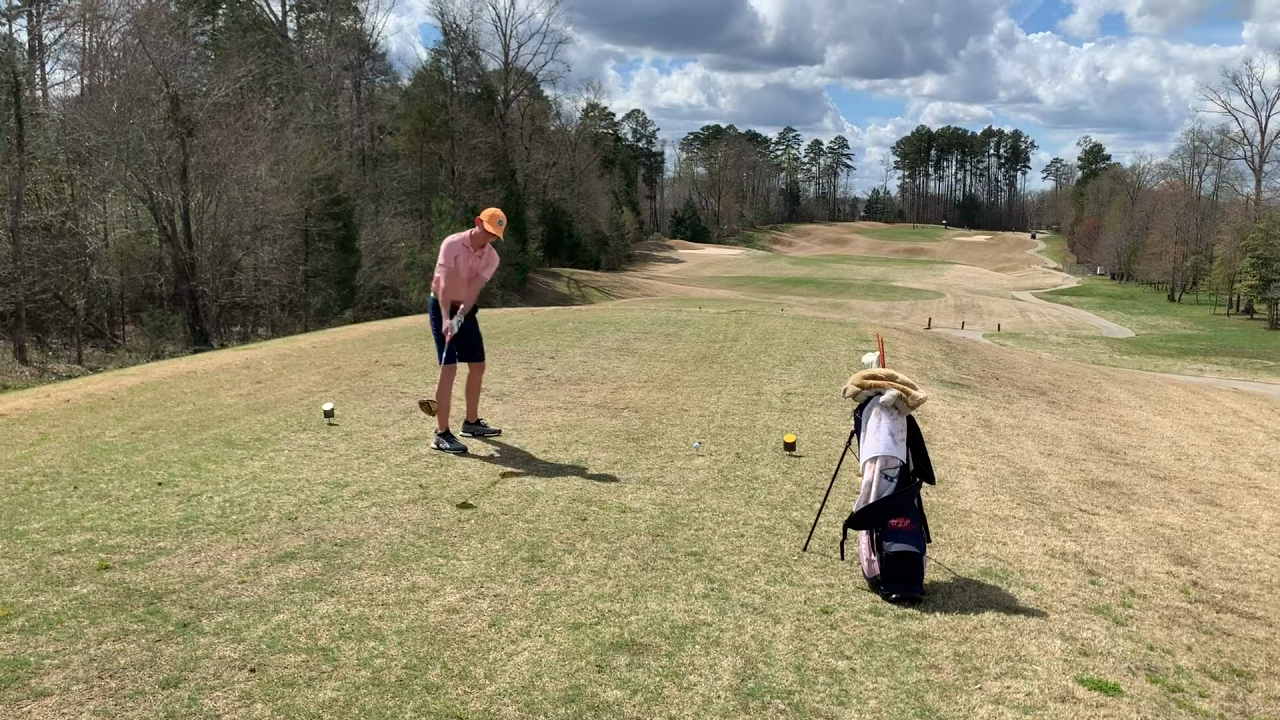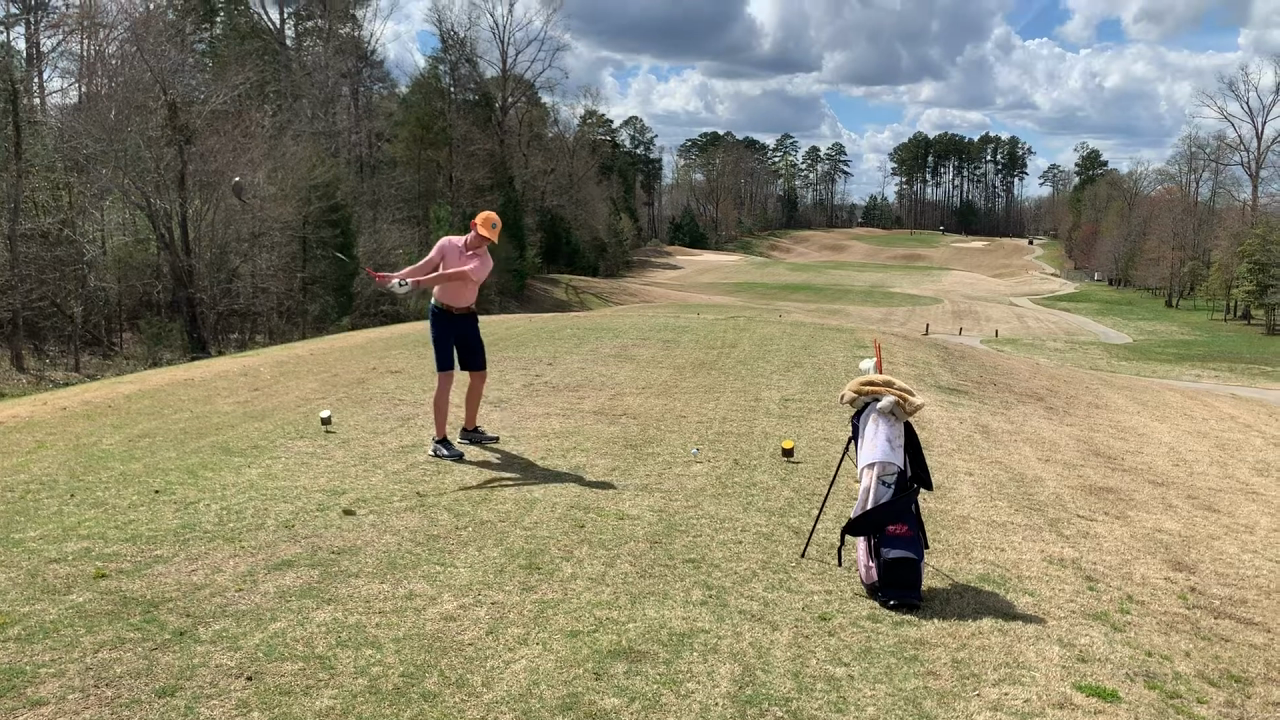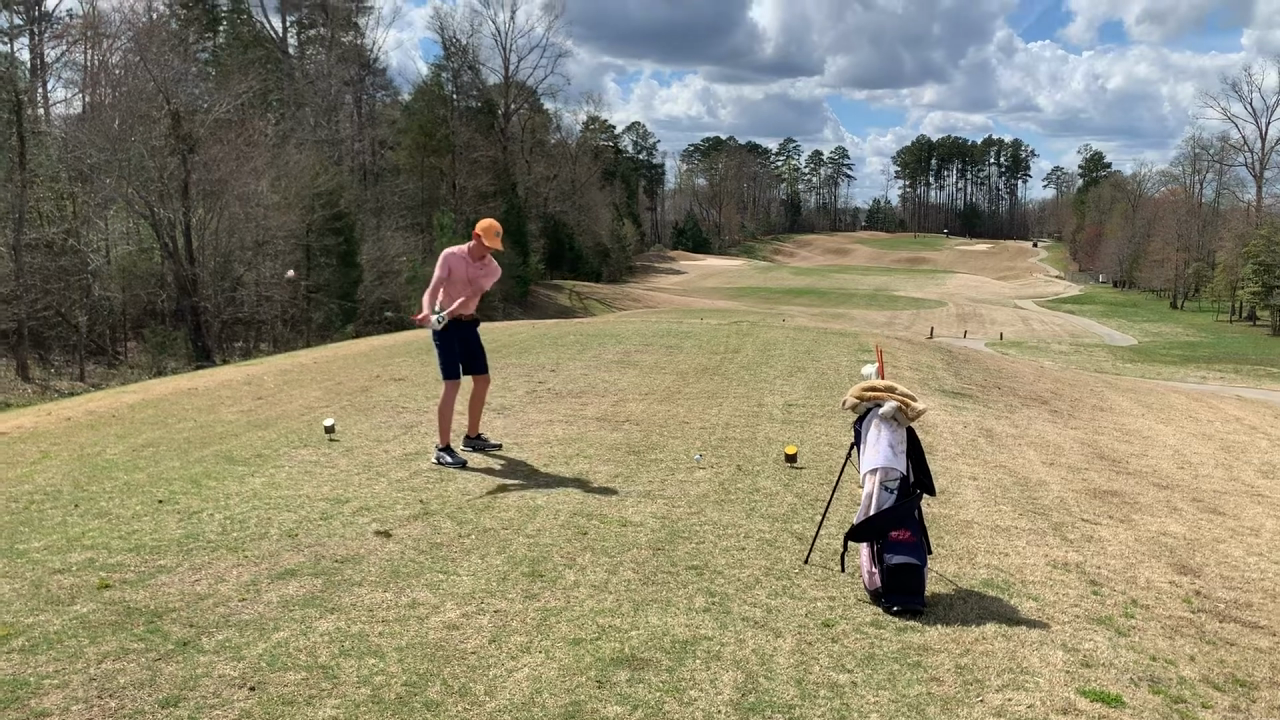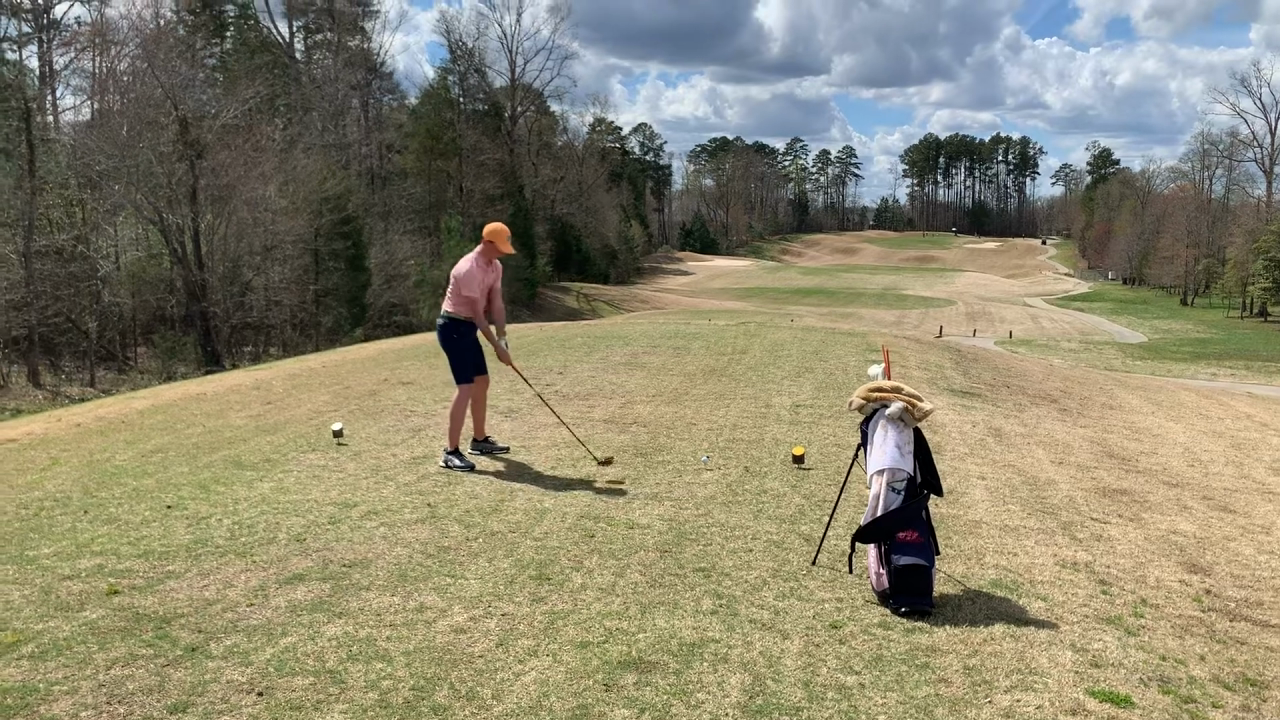
dt=0.3s
person 1, frame 1
left shoulder: (492, 257)
right shoulder: (452, 243)
left elbow: (474, 290)
right elbow: (444, 282)
left wrist: (458, 319)
right wrist: (445, 318)
left hip: (465, 311)
right hip: (442, 308)
left knee: (478, 367)
right knee: (449, 368)
left ankle: (471, 422)
right ankle: (442, 433)
person 1, frame 2
left shoulder: (484, 262)
right shoulder: (447, 244)
left elbow: (449, 277)
right elbow: (422, 266)
left wrist: (411, 284)
right wrist: (394, 277)
left hip: (467, 318)
right hip: (442, 315)
left knee: (479, 375)
right knee: (446, 376)
left ankle: (470, 429)
right ankle: (439, 440)
person 1, frame 3
left shoulder: (493, 269)
right shoulder: (450, 255)
left elbow: (468, 297)
right elbow: (434, 288)
left wrist: (442, 316)
right wrist: (427, 311)
left hip: (468, 323)
right hip: (447, 326)
left knee: (482, 380)
right knee: (452, 383)
left ankle: (472, 436)
right ankle: (442, 448)
person 1, frame 4
left shoulder: (495, 267)
right shoulder: (468, 269)
left elbow: (497, 305)
right elbow: (477, 313)
left wrist: (502, 339)
right wrist: (496, 347)
left hip: (467, 327)
right hip: (453, 327)
left knee: (481, 382)
right knee: (466, 387)
left ankle: (479, 439)
right ankle: (451, 452)
